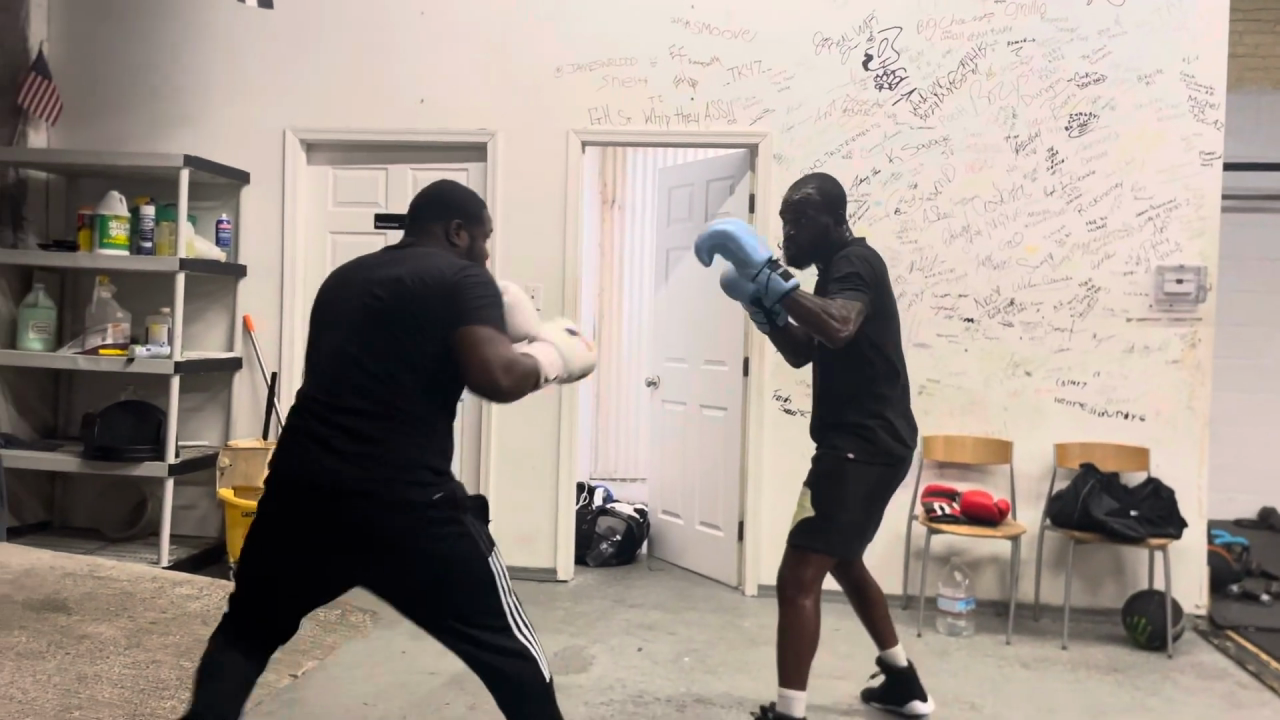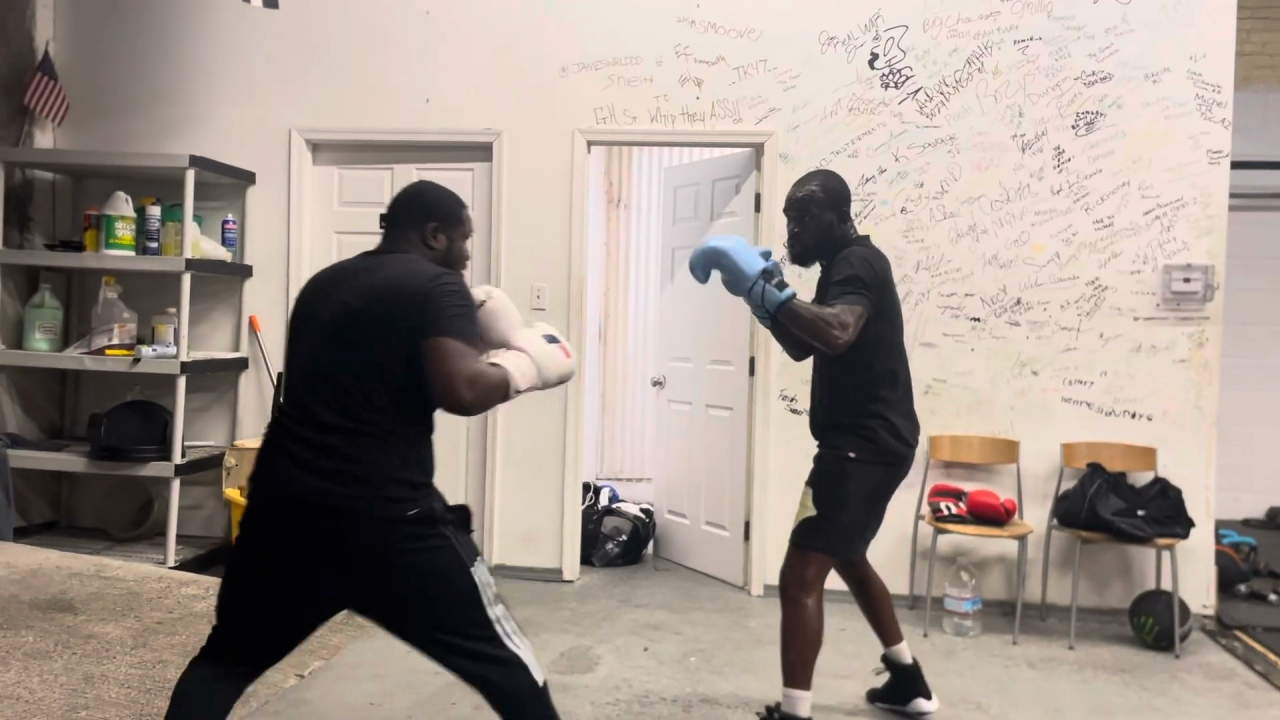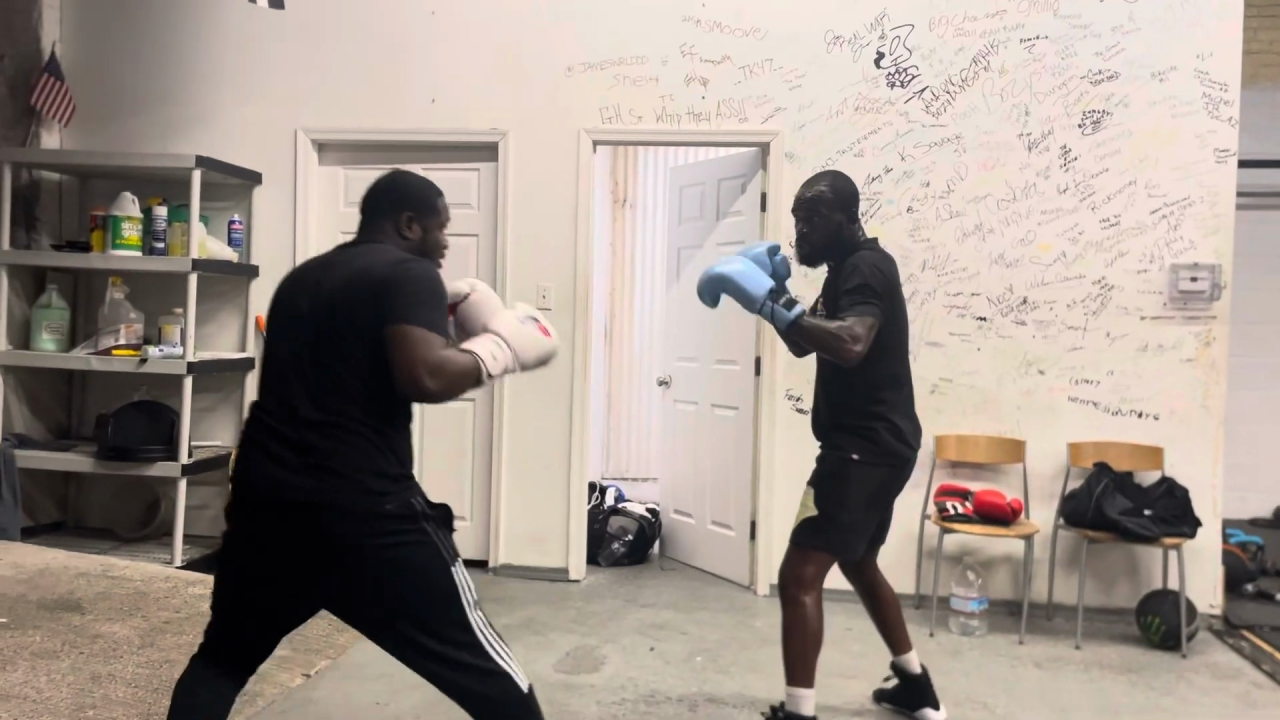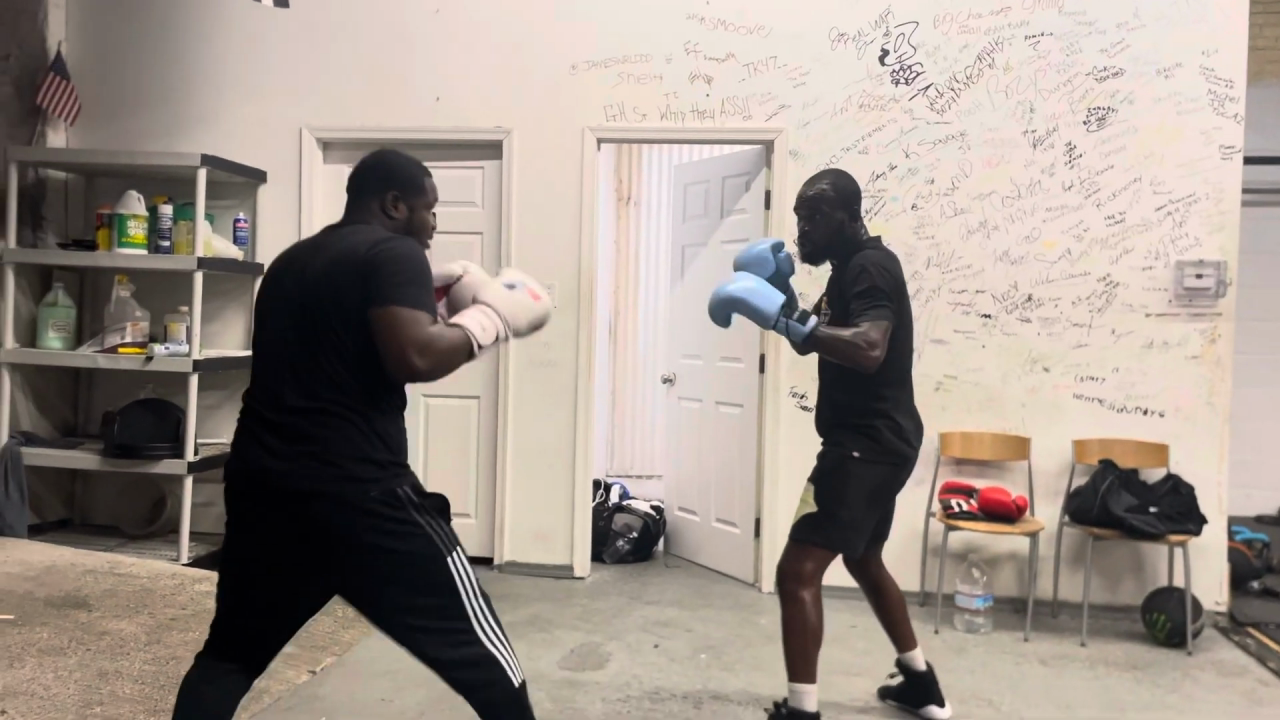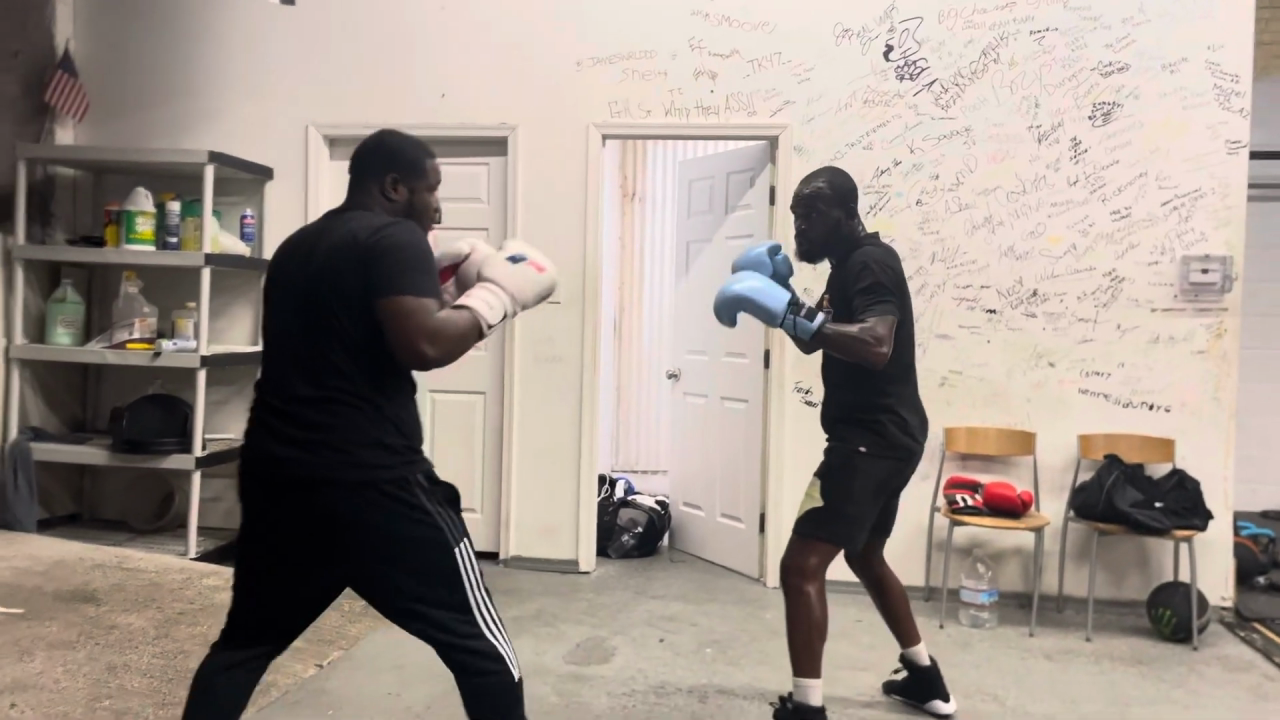
dt=0.1s
person 1, frame 1
left shoulder: (344, 278)
right shoulder: (461, 279)
right elbow: (495, 378)
right wrist: (554, 356)
left hip: (304, 486)
right hip: (408, 501)
left knee: (245, 635)
right knee: (510, 654)
person 1, frame 2
left shoulder: (323, 285)
right shoulder: (434, 286)
right elbow: (460, 391)
right wrist: (526, 364)
left hip: (284, 500)
right hip: (387, 512)
left knee: (229, 656)
right knee: (503, 662)
person 1, frame 3
left shoulder: (300, 279)
right shoulder: (406, 275)
right elbow: (425, 377)
right wrist: (502, 347)
left hip: (263, 498)
right hip: (366, 509)
left knee: (222, 660)
right knee: (485, 669)
person 1, frame 4
left shoulder: (289, 263)
right shoulder: (391, 254)
right elbow: (413, 358)
left wrist: (427, 311)
right wrist: (489, 317)
left hip: (261, 485)
right hip: (362, 495)
left knee: (232, 649)
right knee: (478, 655)
person 1, frame 5
left shoulder: (294, 248)
right shoulder: (394, 240)
right elbow: (424, 346)
left wrist: (434, 293)
right wrist: (497, 295)
left hip: (275, 474)
right hip: (373, 482)
left knee: (245, 641)
right knee: (479, 646)
person 2, frame 1
left shoulder: (855, 263)
right shoulder: (839, 267)
left elbow: (837, 327)
right elbow: (803, 352)
left wrist: (768, 276)
right wrist: (762, 307)
left hip: (860, 446)
right hip: (873, 443)
left knee: (798, 577)
right knee: (844, 560)
person 2, frame 2
left shoulder: (858, 262)
right shoulder: (843, 265)
left elbow: (836, 333)
right elbow: (803, 344)
left wrist: (763, 287)
right wrist: (766, 292)
left hip: (862, 446)
right hip: (877, 442)
left knee: (801, 576)
right knee: (848, 558)
person 2, frame 3
left shoulder: (866, 267)
right shoulder: (849, 268)
left elbow: (850, 346)
right elbow: (808, 344)
left wrist: (773, 302)
right wrist: (775, 300)
left hip: (864, 447)
right hip: (879, 444)
left knee: (800, 575)
right knee: (858, 562)
person 2, frame 4
left shoulder: (871, 266)
right shoulder: (852, 266)
left elbow: (868, 351)
right elbow: (811, 341)
left wrist: (783, 315)
right wrist: (779, 291)
left hip: (865, 444)
right hip: (881, 442)
left knee: (797, 571)
right knee: (864, 559)
person 2, frame 5
left shoulder: (870, 262)
right shoulder: (850, 264)
left elbow: (875, 346)
right elbow: (816, 341)
left wrist: (789, 313)
right wrist: (781, 294)
left hip: (871, 440)
right hip: (885, 438)
left knee: (802, 566)
right knee: (865, 555)
